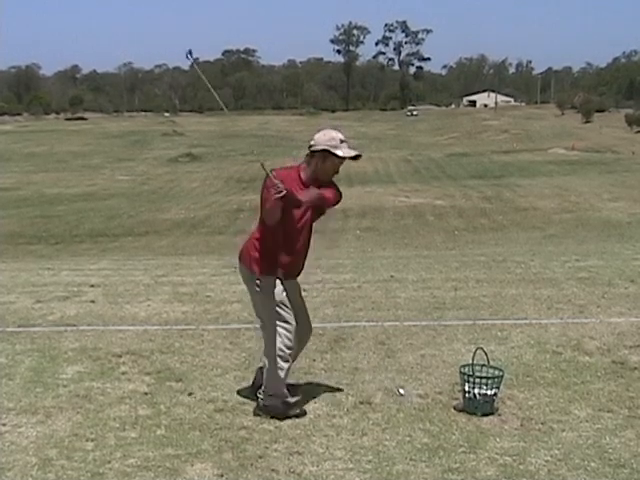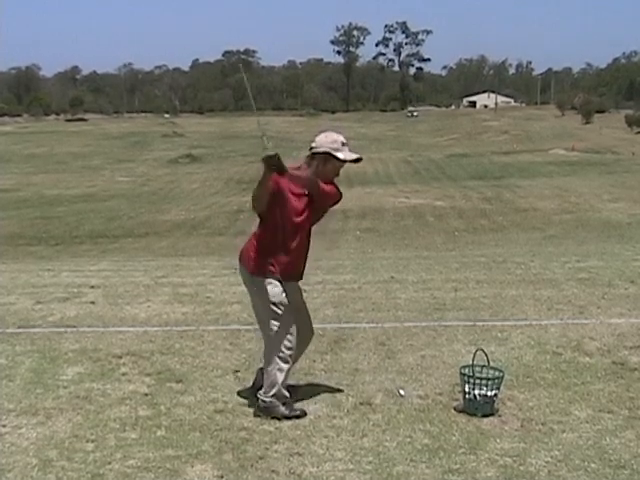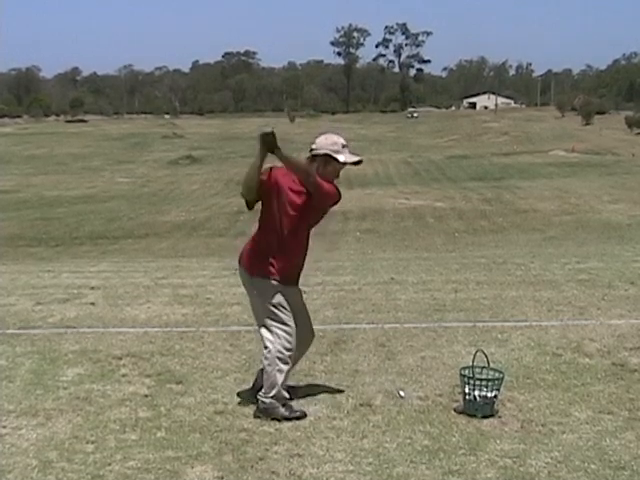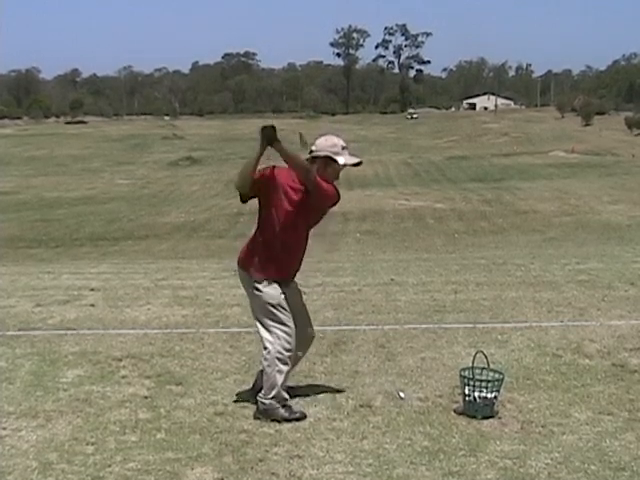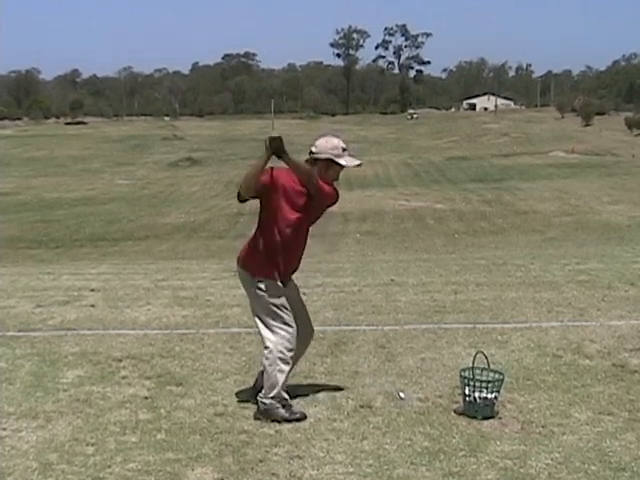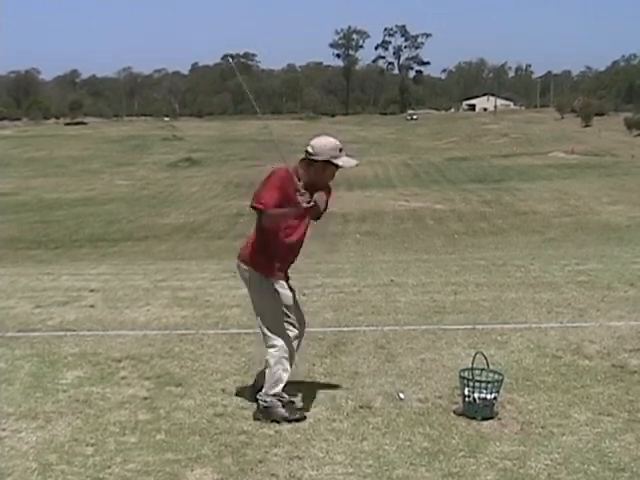
dt=0.1s
person 1, frame 1
left shoulder: (331, 192)
right shoulder: (278, 178)
left elbow: (313, 197)
right elbow: (269, 219)
left wrist: (292, 197)
right wrist: (276, 198)
left hip: (288, 270)
right hip: (261, 266)
left knee: (301, 330)
right knee: (283, 332)
left ankle: (266, 381)
right ankle: (269, 399)
person 1, frame 2
left shoulder: (330, 192)
right shoulder: (276, 178)
left elbow: (310, 185)
right elbow: (259, 209)
left wrist: (284, 170)
right wrist: (268, 173)
left hip: (288, 273)
right hip: (261, 267)
left knee: (302, 332)
right knee: (282, 334)
left ankle: (266, 382)
right ankle: (269, 400)
person 1, frame 3
left shoulder: (330, 193)
right shoulder: (276, 177)
left elbow: (307, 178)
right elbow: (247, 194)
left wrist: (277, 151)
right wrist: (262, 155)
left hip: (287, 276)
right hip: (260, 270)
left knee: (303, 334)
right knee: (282, 336)
left ankle: (264, 383)
right ankle: (269, 401)
person 1, frame 4
left shoulder: (329, 194)
right shoulder: (275, 176)
left elbow: (307, 176)
right elbow: (242, 188)
left wrist: (278, 146)
right wrist: (261, 149)
left hip: (284, 276)
right hip: (258, 270)
left knee: (303, 335)
right knee: (281, 337)
left ankle: (265, 384)
right ankle: (269, 402)
person 1, frame 5
left shoulder: (329, 193)
right shoulder: (276, 176)
left elbow: (310, 184)
right elbow: (244, 192)
left wrist: (285, 157)
right wrist: (267, 157)
left hip: (281, 273)
right hip: (259, 271)
left knee: (303, 332)
right knee: (281, 335)
left ankle: (266, 383)
right ankle: (270, 402)
person 1, frame 6
left shoulder: (320, 189)
right shoulder: (279, 178)
left elbow: (319, 205)
right elbow: (264, 218)
left wrist: (312, 205)
right wrist: (295, 210)
left hip: (274, 268)
right hip: (261, 268)
left knee: (294, 327)
right knee: (284, 332)
left ankle: (265, 383)
right ankle: (270, 402)
